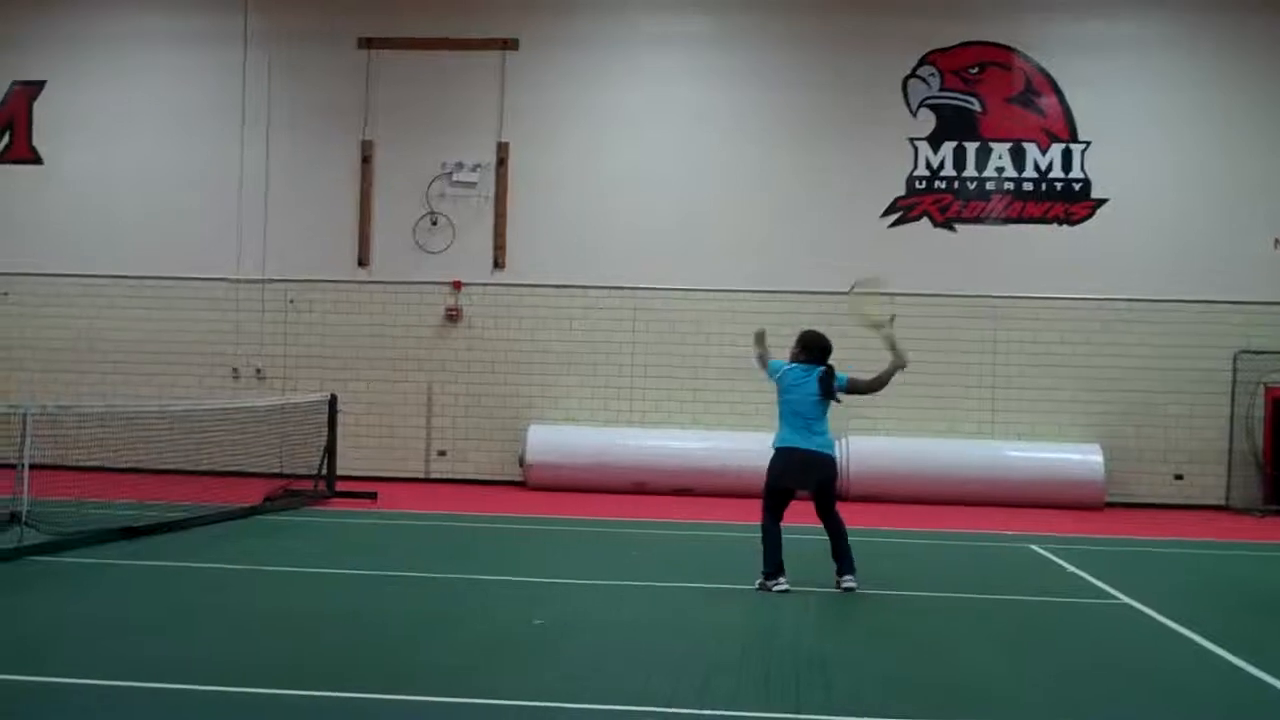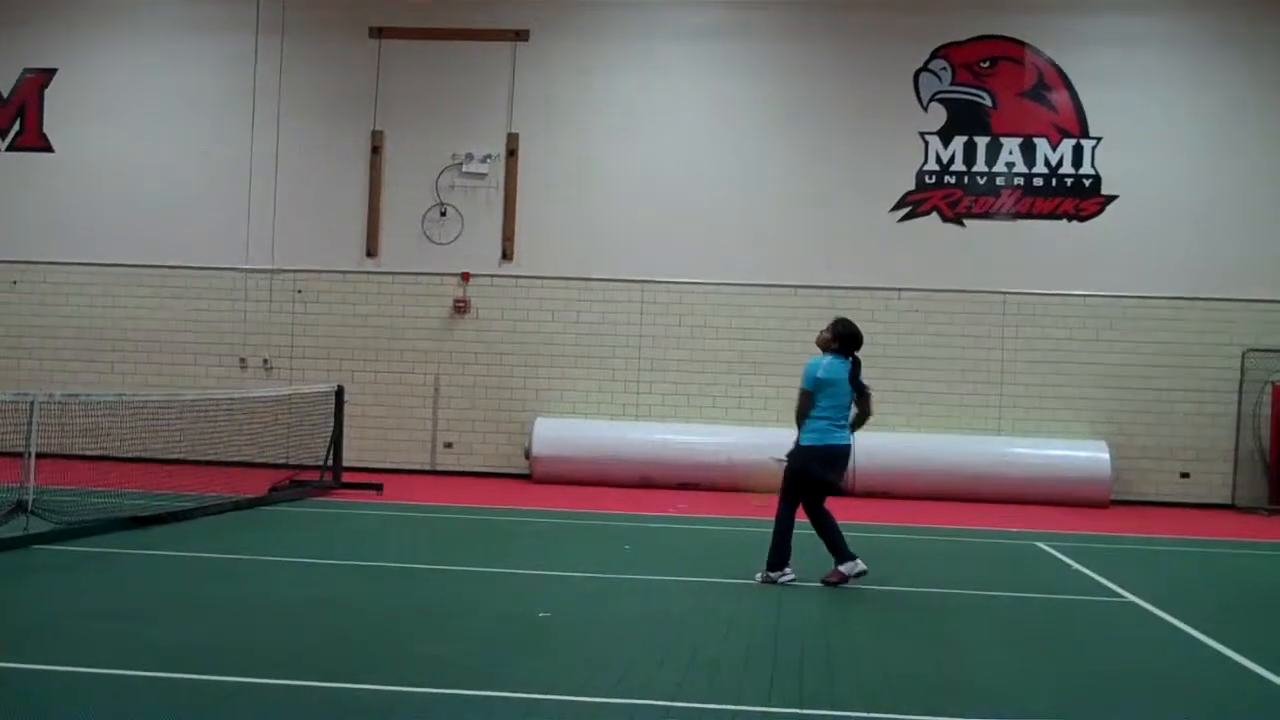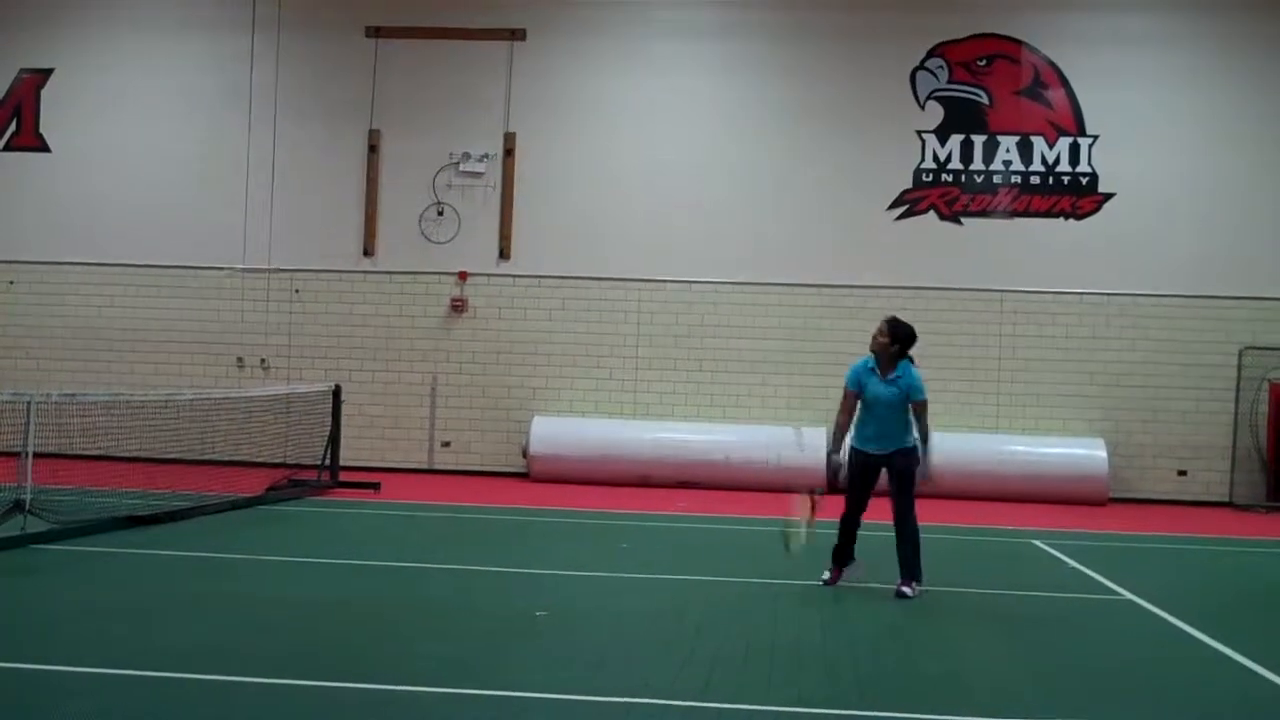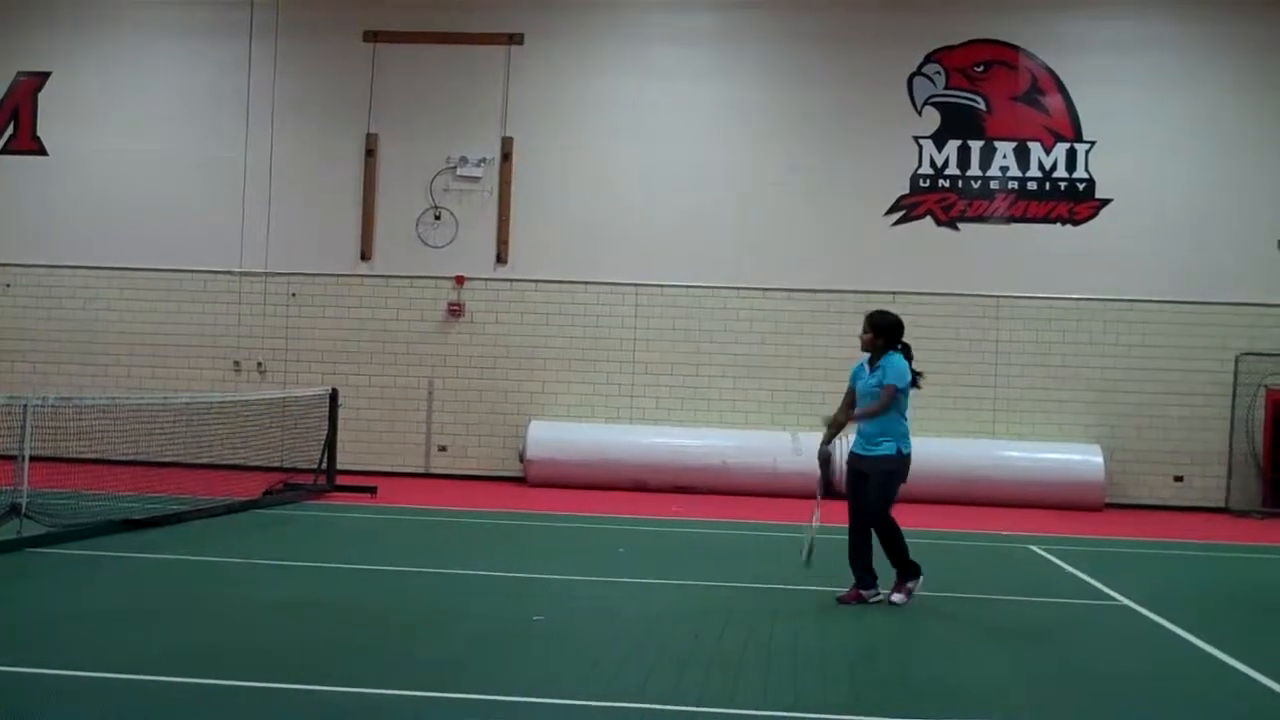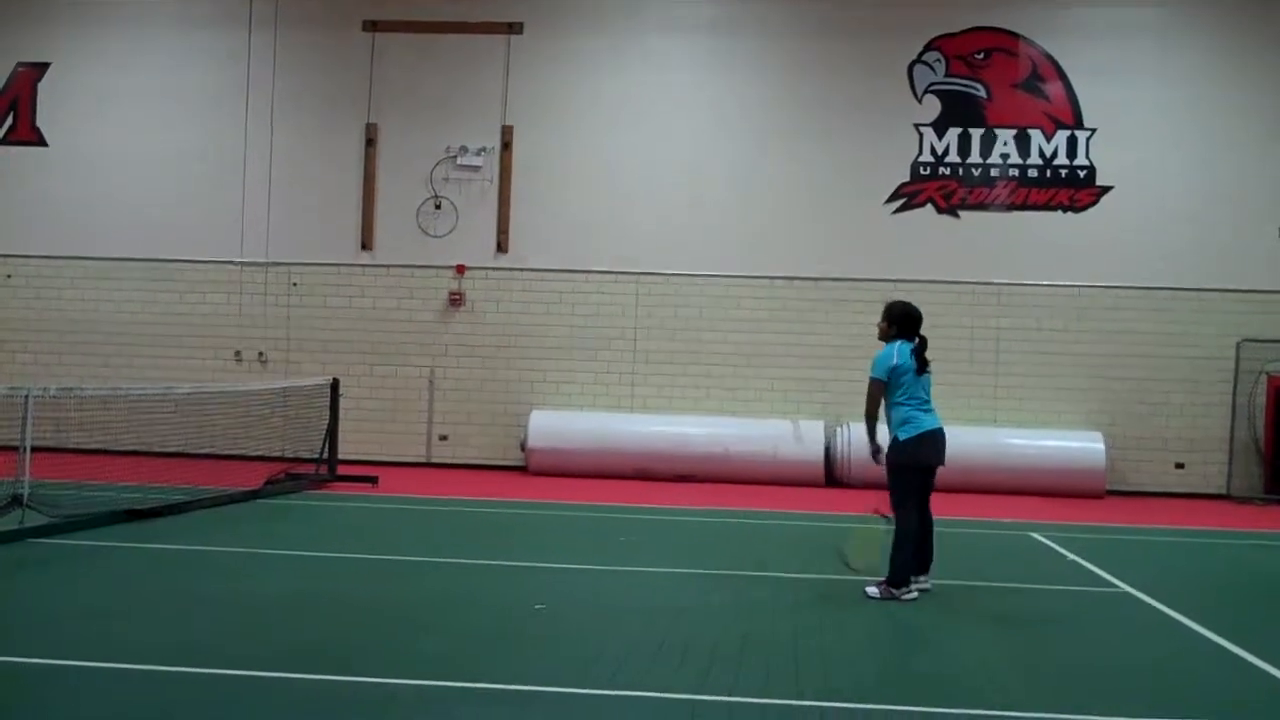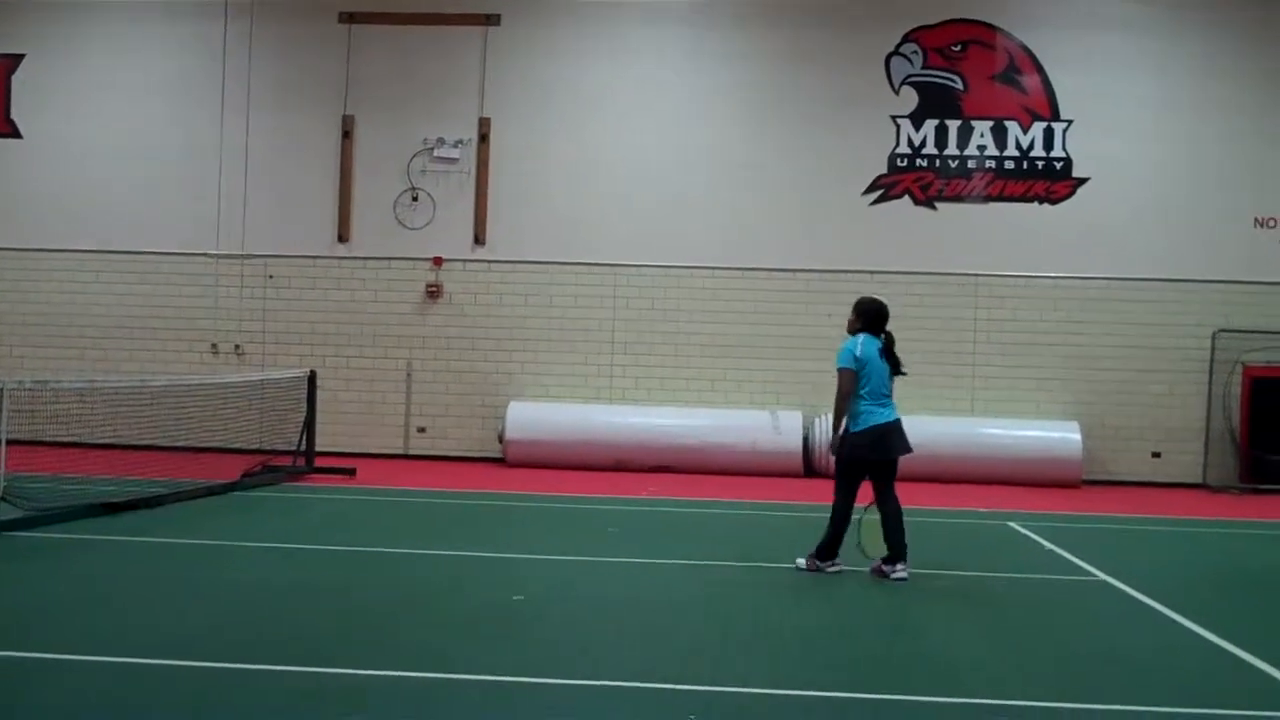
dt=0.7s
person 1, frame 1
left shoulder: (783, 372)
right shoulder: (829, 379)
left elbow: (763, 359)
right elbow: (872, 385)
left wrist: (759, 342)
right wrist: (896, 364)
left hip: (788, 456)
right hip: (822, 459)
left knee: (771, 516)
right knee: (829, 516)
left ankle: (774, 577)
right ankle: (847, 574)
person 1, frame 2
left shoulder: (818, 367)
right shoulder: (851, 371)
left elbow: (801, 411)
right elbow: (865, 413)
left wrist: (801, 434)
left hip: (813, 447)
right hip: (839, 449)
left knee: (788, 506)
right knee: (815, 506)
left ankle: (778, 568)
right ankle: (847, 561)
person 1, frame 3
left shoulder: (909, 376)
right shoulder: (860, 369)
left elbow: (921, 419)
right elbow: (845, 412)
left wrist: (925, 458)
right wrist: (833, 452)
left hip: (901, 451)
right hip: (864, 450)
left knee: (904, 513)
right knee: (853, 508)
left ankle: (910, 578)
right ankle: (841, 562)
person 1, frame 4
left shoulder: (897, 366)
right shoulder: (861, 368)
left elbow: (883, 405)
right elbow: (845, 408)
left wrist: (853, 417)
right wrist: (826, 442)
left hip: (890, 455)
right hip: (860, 454)
left knee: (878, 515)
right knee: (858, 519)
left ankle: (908, 574)
right ankle: (866, 586)
person 1, frame 5
left shoulder: (887, 357)
right shoulder: (917, 355)
left elbow: (872, 404)
left wrist: (872, 442)
left hip: (909, 439)
right hip: (932, 434)
left knee: (905, 511)
right knee: (921, 506)
left ankle: (900, 584)
right ankle: (919, 572)
person 1, frame 6
left shoulder: (851, 348)
right shoulder: (885, 350)
left elbow: (845, 393)
left wrist: (836, 432)
left hip: (862, 432)
right hip: (889, 429)
left knee: (844, 497)
right knee: (887, 496)
left ankle: (826, 557)
right ankle: (896, 561)
